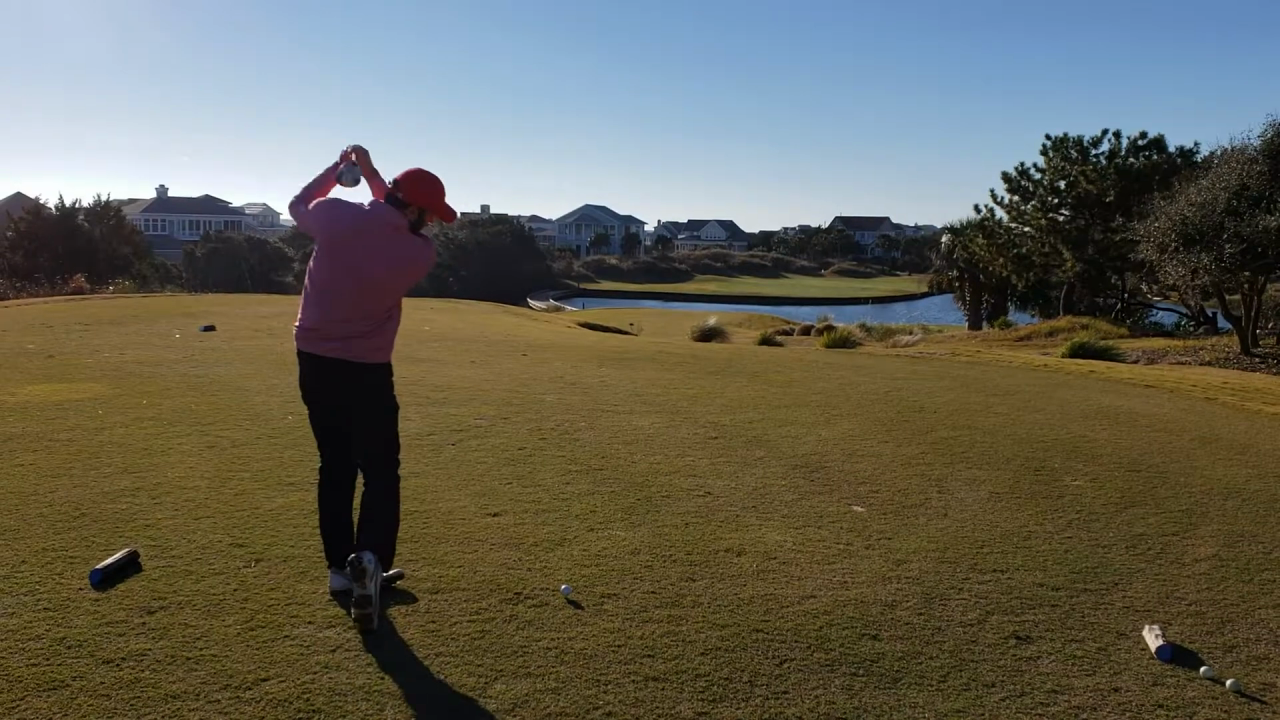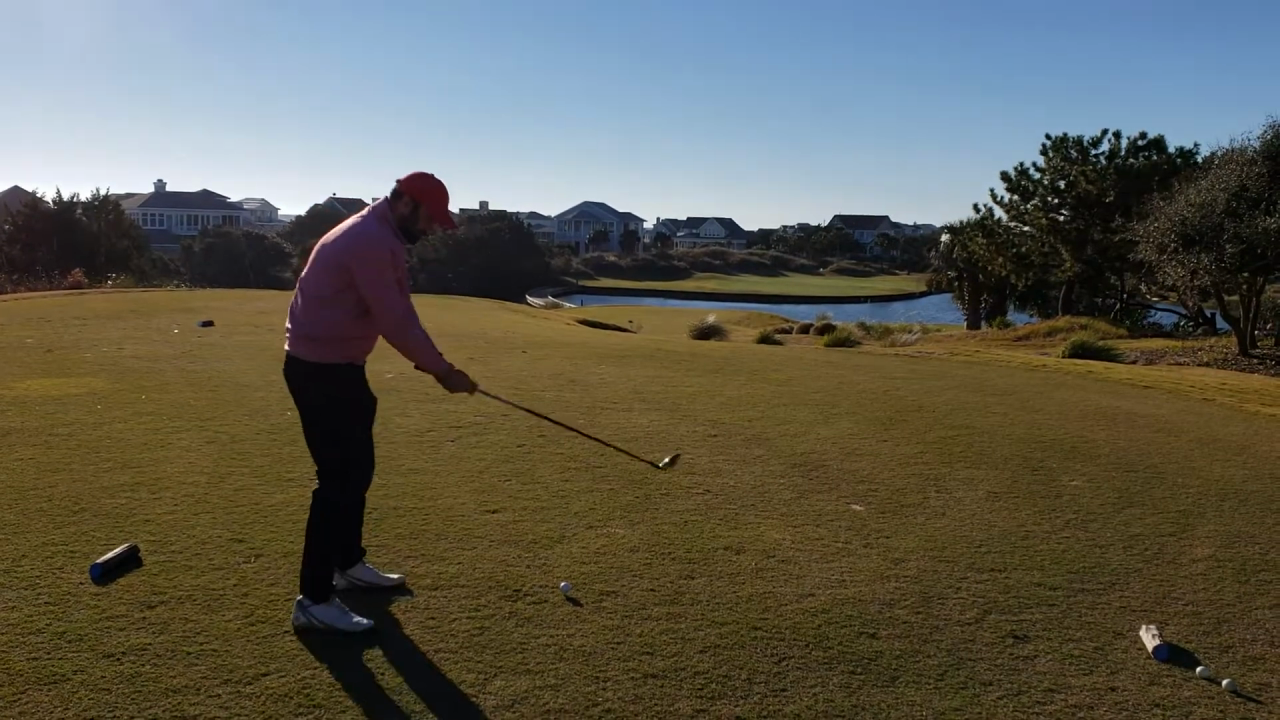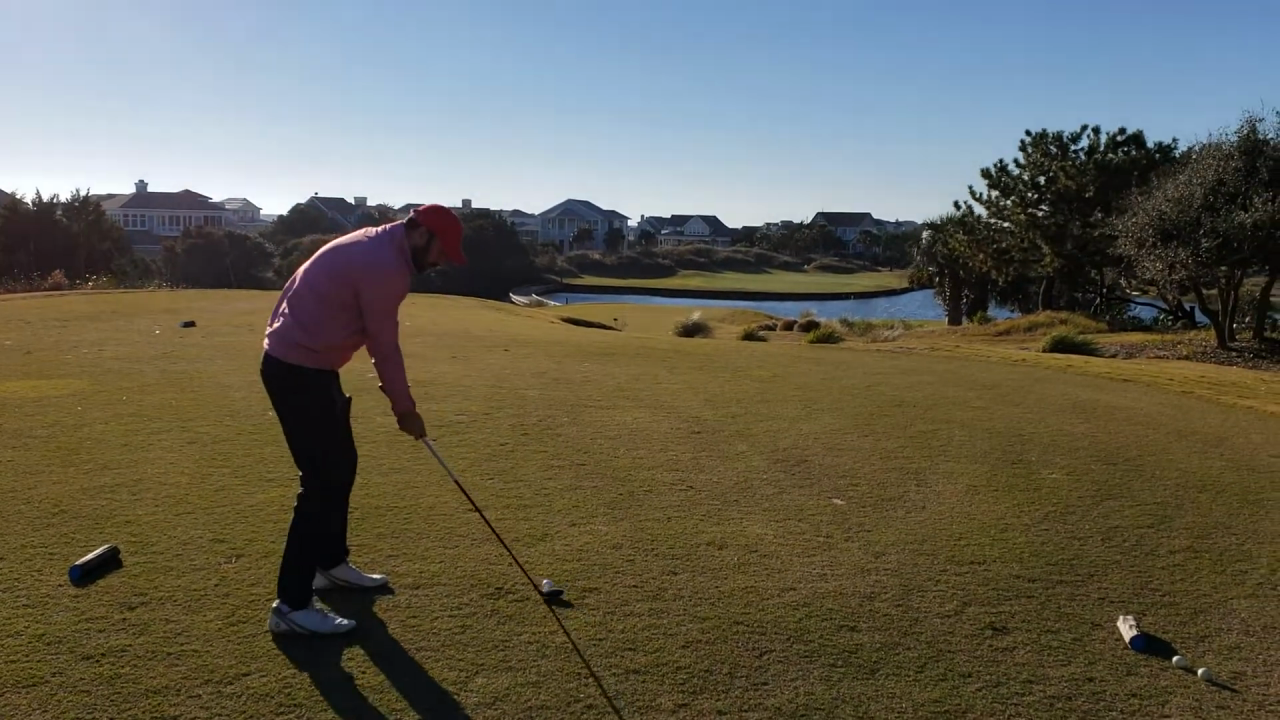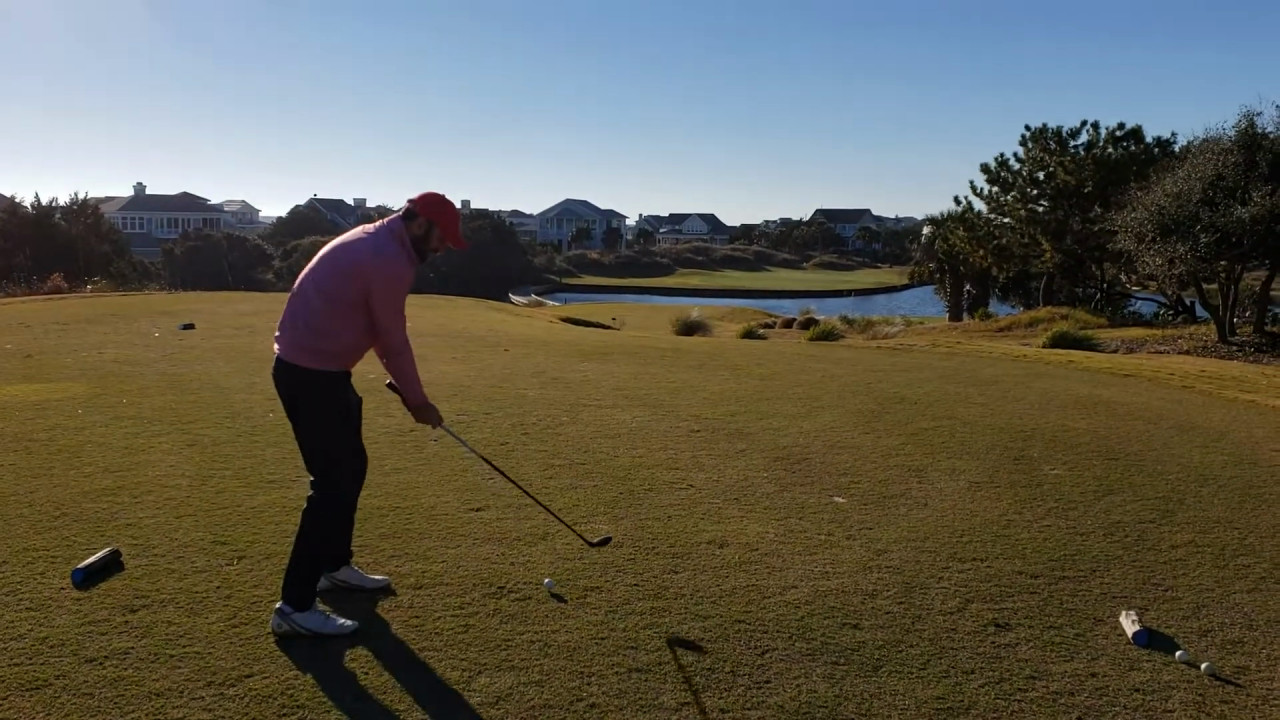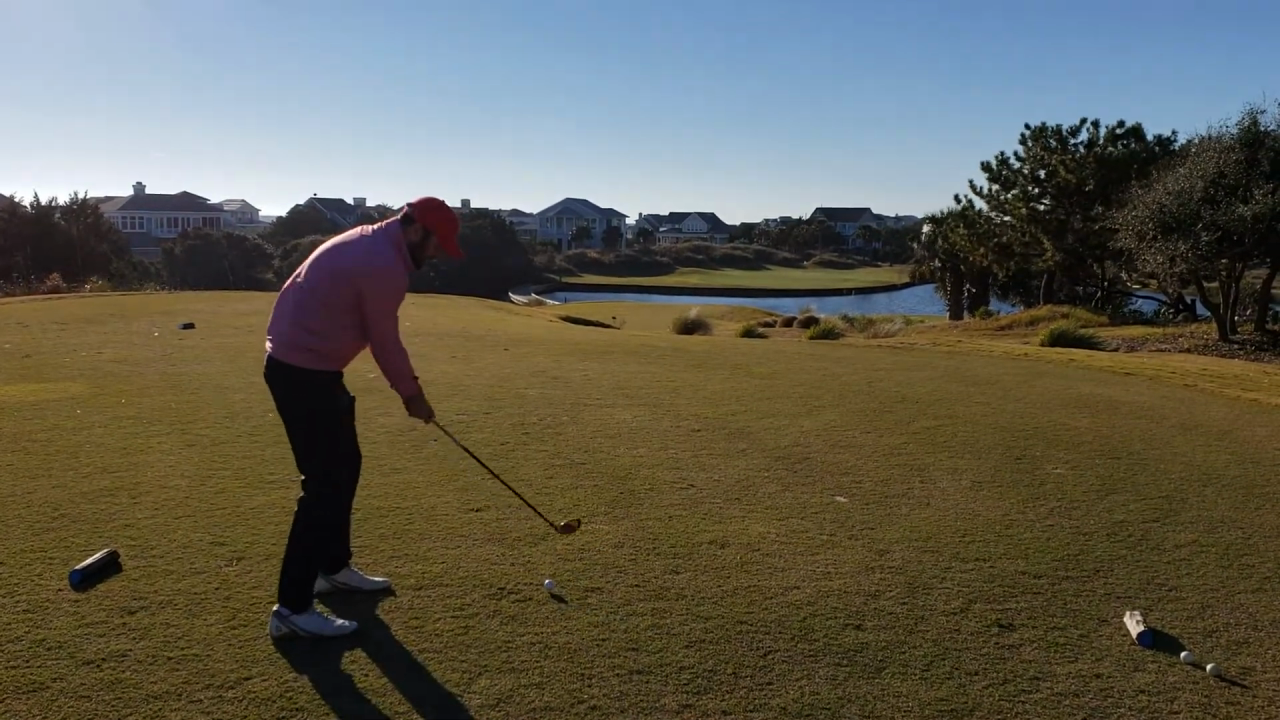
dt=1s
person 1, frame 1
left shoulder: (334, 215)
right shoulder: (420, 252)
left elbow: (298, 206)
left wrist: (341, 165)
right wrist: (369, 172)
left hip: (314, 362)
right hip: (366, 371)
left knee: (335, 466)
right knee: (380, 471)
left ankle: (342, 567)
right ankle: (370, 557)
person 1, frame 2
left shoulder: (380, 237)
right shoulder: (369, 241)
left elbow: (402, 314)
right elbow: (393, 323)
left wrist: (439, 364)
right wrist: (441, 369)
left hip: (337, 364)
right hip: (320, 368)
left knee: (356, 469)
right knee: (339, 477)
left ankle: (347, 563)
right ankle: (313, 599)
person 1, frame 3
left shoulder: (379, 250)
right shoulder: (383, 266)
left elbow: (381, 342)
right elbow: (383, 348)
left wrist: (401, 399)
right wrist: (405, 408)
left hip: (306, 364)
right hip: (296, 368)
left knee: (340, 466)
right knee: (324, 479)
left ankle: (330, 563)
right ankle: (291, 604)
person 1, frame 4
left shoulder: (373, 242)
right shoulder: (389, 262)
left elbow: (382, 334)
right elbow: (395, 341)
left wrist: (407, 389)
right wrist: (418, 400)
left hip: (312, 366)
right hip: (312, 374)
left knee: (349, 468)
right knee: (333, 482)
left ankle: (334, 565)
right ankle: (295, 605)
person 1, frame 5
left shoulder: (369, 243)
right shoulder: (384, 265)
left elbow: (379, 336)
right elbow: (385, 343)
left wrist: (409, 384)
right wrist: (413, 395)
left hip: (303, 365)
right hip: (303, 372)
left knee: (344, 467)
right knee: (325, 481)
left ankle: (333, 567)
right ankle: (292, 607)
